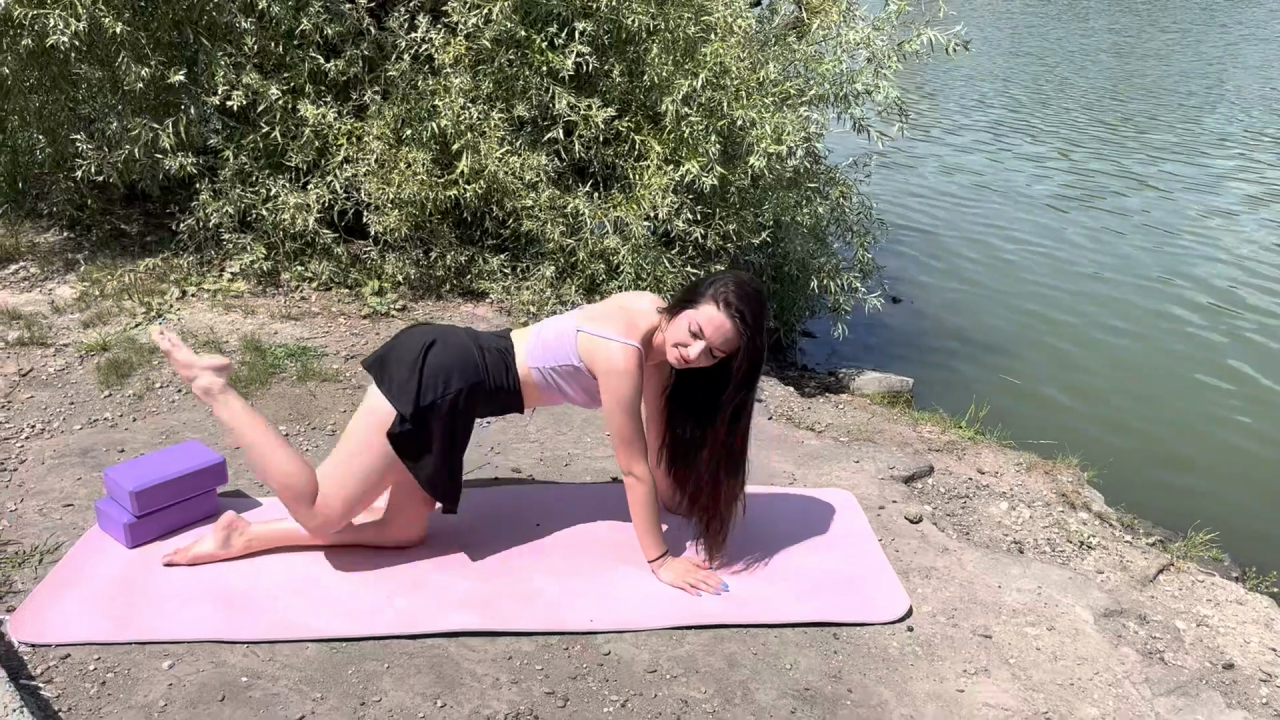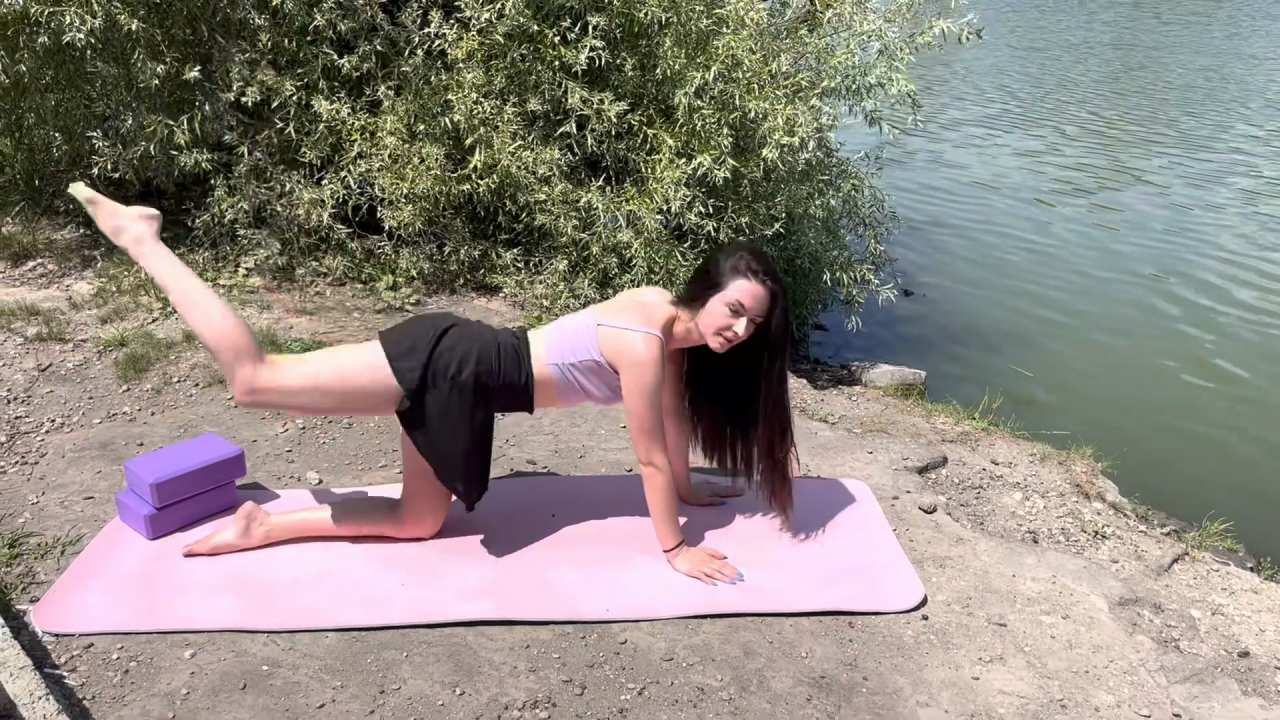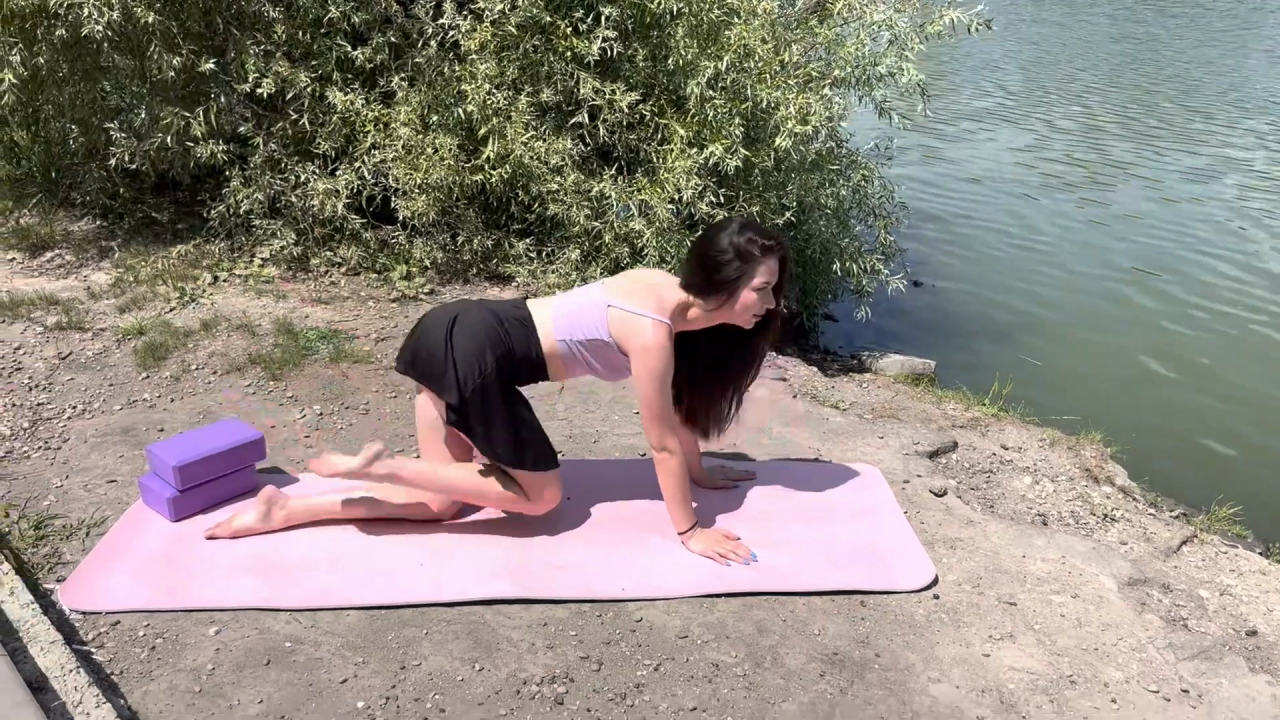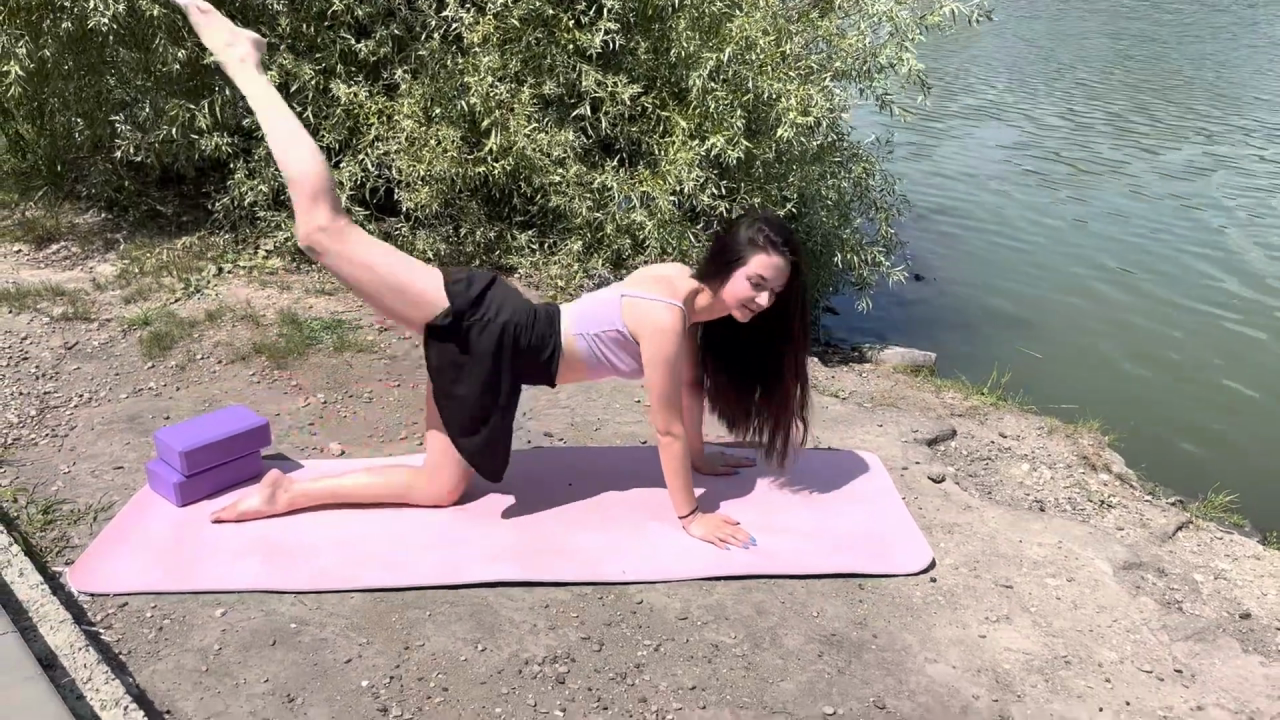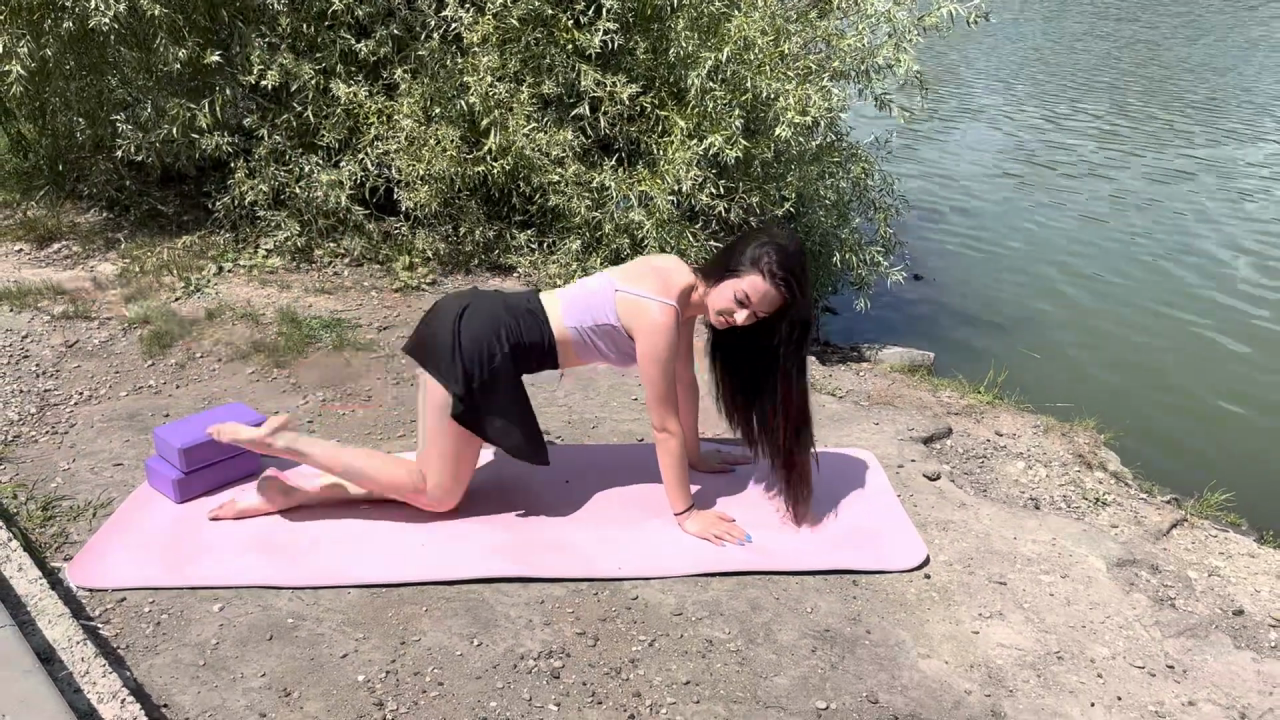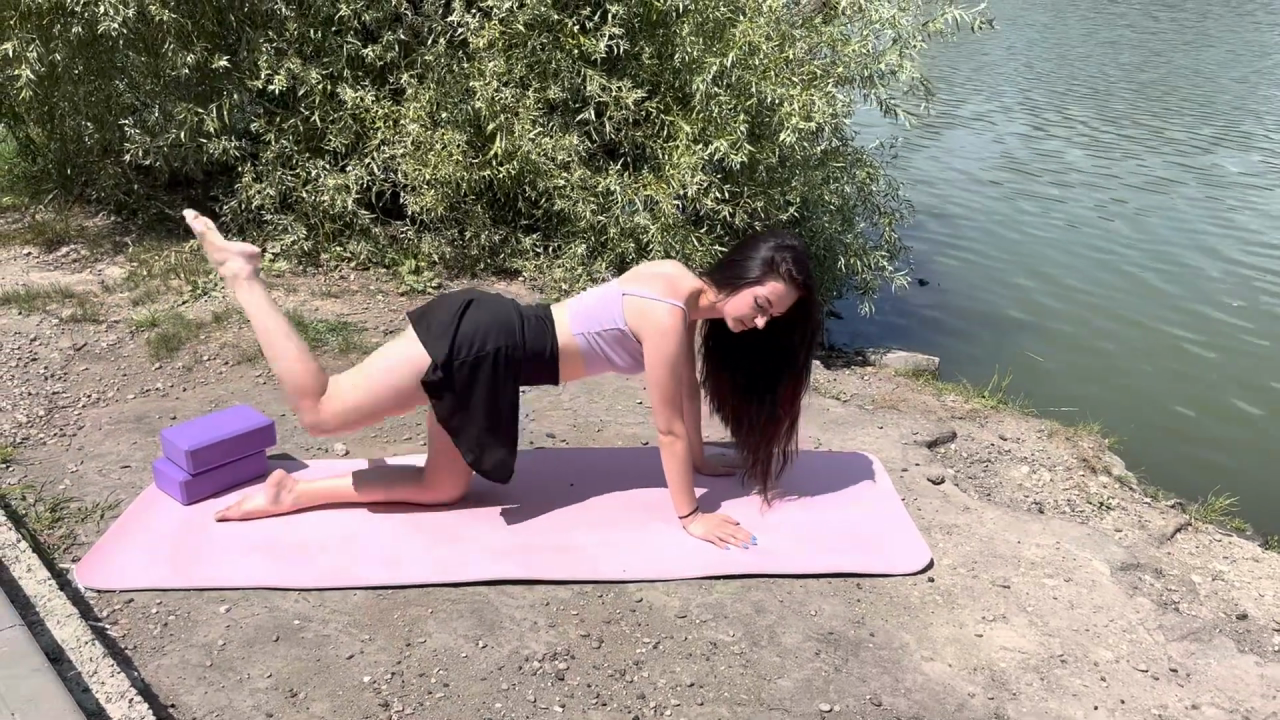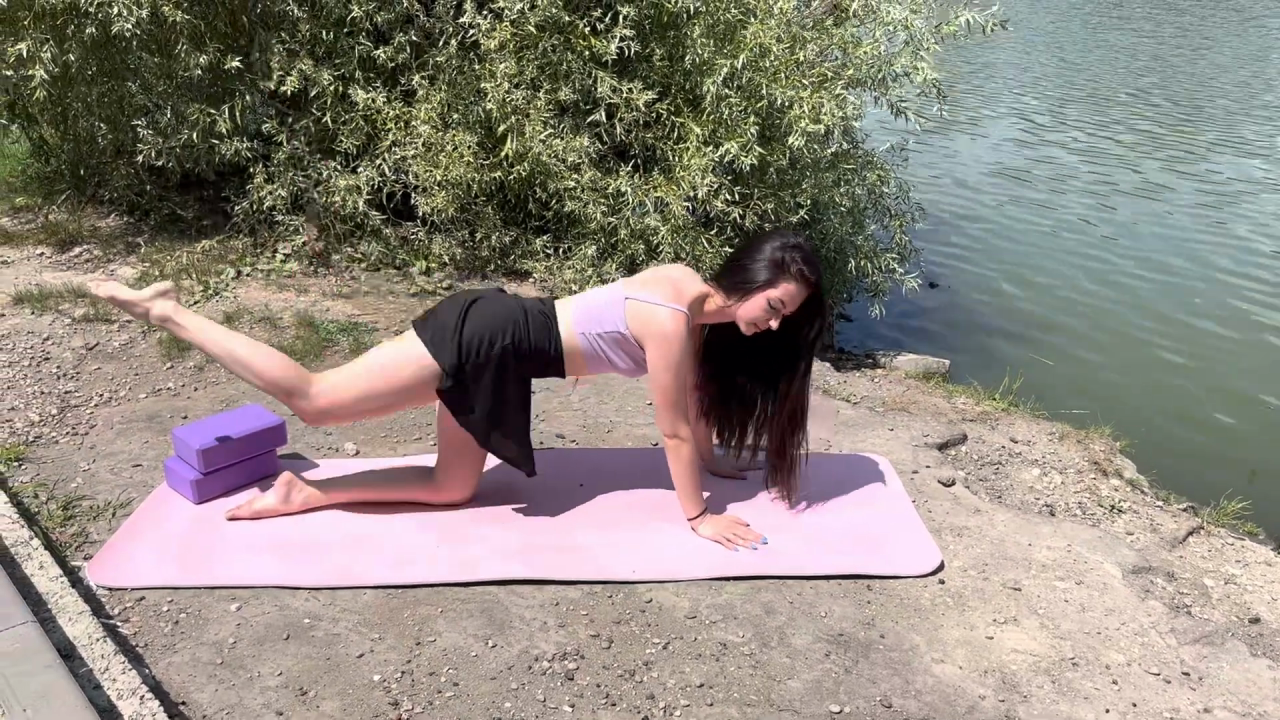
dt=0.7s
person 1, frame 1
left shoulder: (654, 317)
right shoulder: (622, 354)
left elbow: (660, 427)
right elbow: (635, 468)
left wrist: (671, 499)
right wrist: (659, 558)
left hip: (446, 362)
right hip: (439, 376)
left knee: (401, 528)
right knee: (320, 512)
left ankle: (242, 534)
right ankle: (214, 386)
person 1, frame 2
left shoulder: (669, 317)
right shoulder: (643, 344)
left elbow: (675, 418)
right elbow: (651, 458)
left wrist: (687, 488)
right wrist: (673, 545)
left hip: (461, 372)
right hip: (449, 363)
left knee: (420, 520)
right knee: (254, 374)
left ankle: (260, 526)
right ankle: (144, 239)
person 1, frame 3
left shoulder: (671, 290)
right shoulder: (652, 329)
left elbow: (679, 401)
right elbow: (662, 441)
left wrist: (697, 471)
right wrist: (688, 530)
left hip: (463, 332)
right hip: (474, 353)
left knee: (440, 502)
right knee: (541, 496)
left ankle: (281, 508)
right ankle: (382, 466)
person 1, frame 4
left shoulder: (685, 294)
right shoulder: (665, 312)
left elbow: (688, 391)
right elbow: (666, 423)
left wrist: (696, 458)
right wrist: (687, 512)
left hip: (486, 357)
right hip: (478, 331)
left knee: (438, 489)
right knee: (321, 225)
left ankle: (286, 494)
right ankle: (244, 65)
person 1, frame 5
left shoulder: (681, 276)
right shoulder: (660, 311)
left elbow: (683, 383)
right elbow: (666, 423)
left wrist: (697, 456)
right wrist: (684, 511)
left hip: (478, 321)
right hip: (475, 343)
left knee: (443, 480)
right knee: (435, 493)
left ankle: (282, 487)
right ankle: (286, 441)
person 1, frame 6
left shoulder: (679, 280)
right shoulder: (669, 313)
left elbow: (682, 401)
right elbow: (670, 427)
left wrist: (696, 465)
right wrist: (689, 513)
left hip: (496, 331)
right hip: (481, 341)
left knee: (442, 484)
right knee: (318, 412)
left ankle: (286, 492)
right ankle: (241, 272)
person 1, frame 7
left shoulder: (688, 284)
right shoulder: (674, 319)
left elbow: (689, 401)
right elbow: (675, 430)
left wrist: (707, 455)
right wrist: (699, 513)
left hip: (505, 328)
right hip: (486, 339)
left knee: (455, 485)
right knee: (309, 397)
left ankle: (300, 491)
right ankle: (165, 309)
